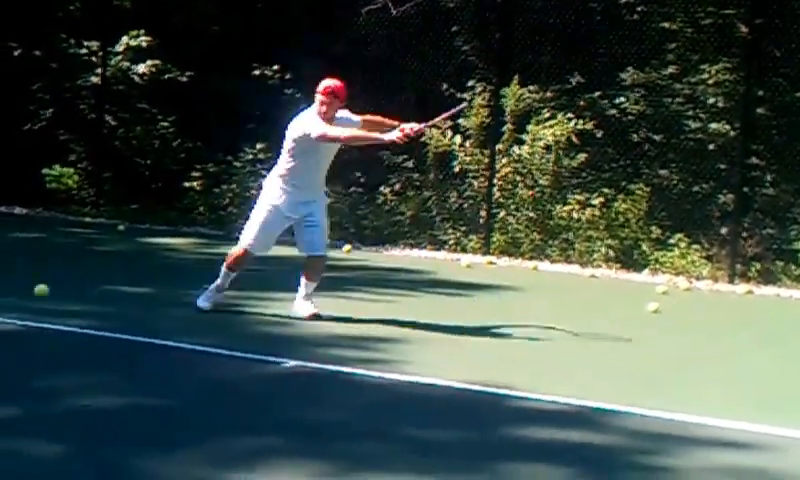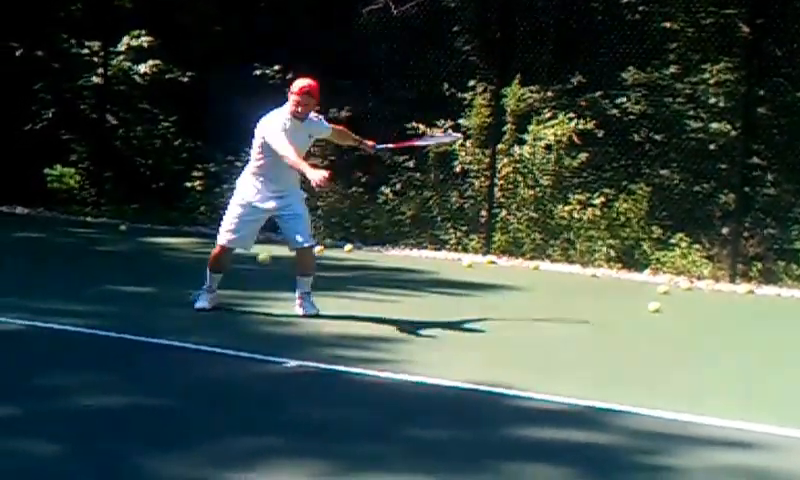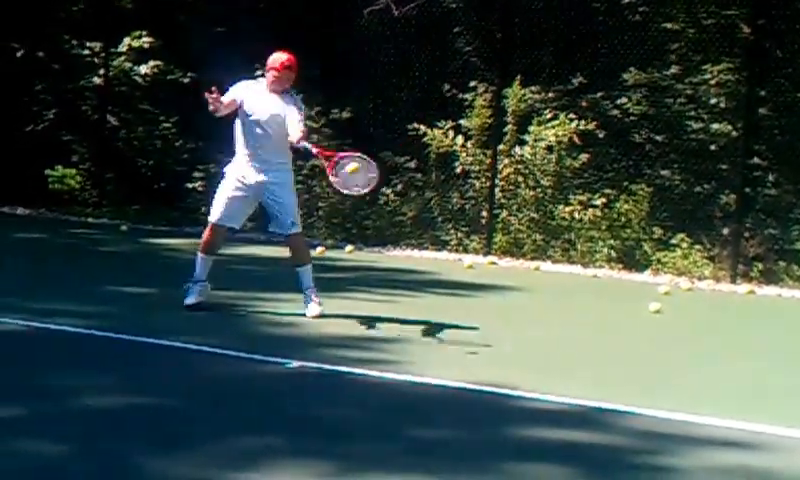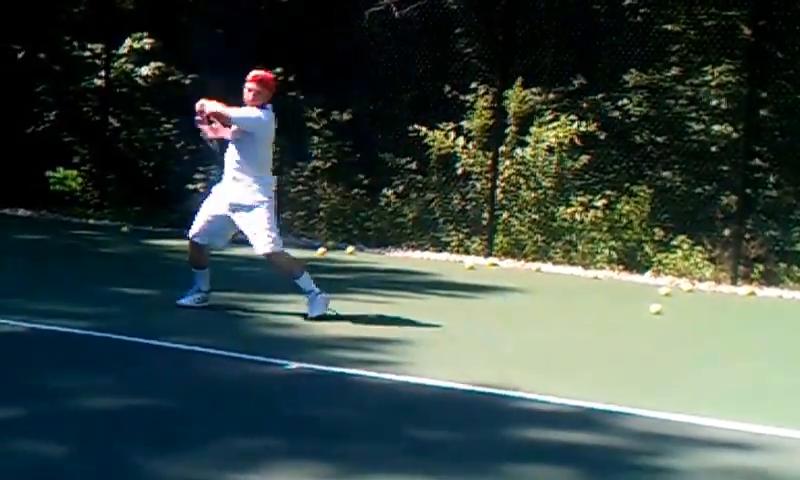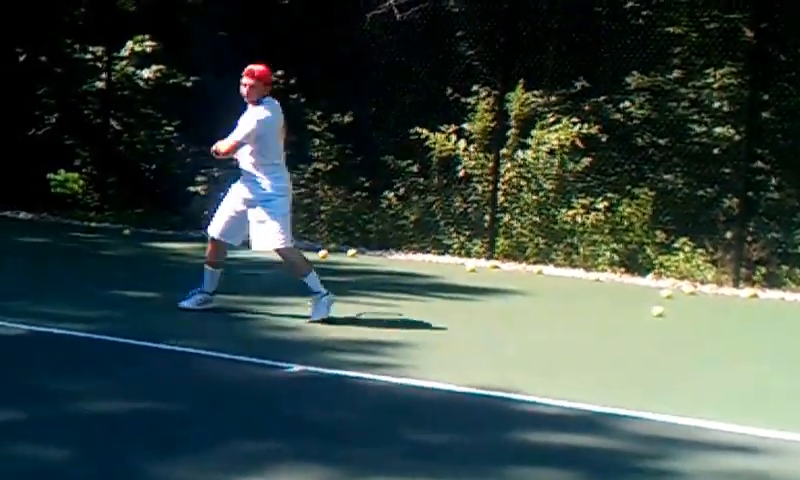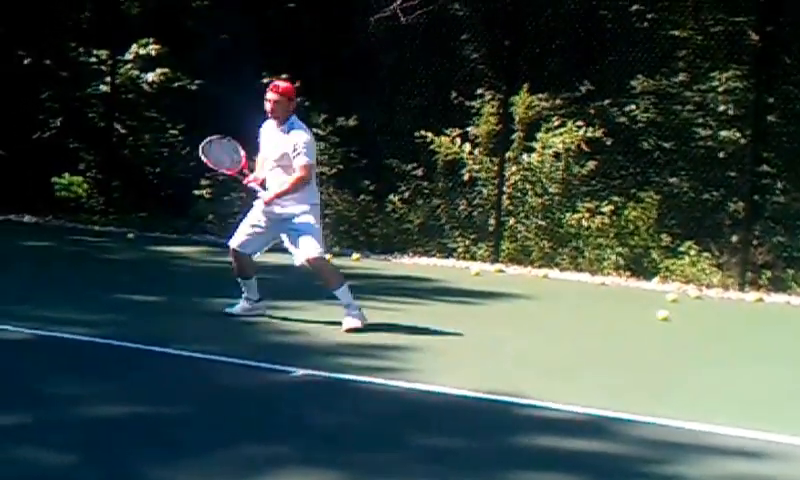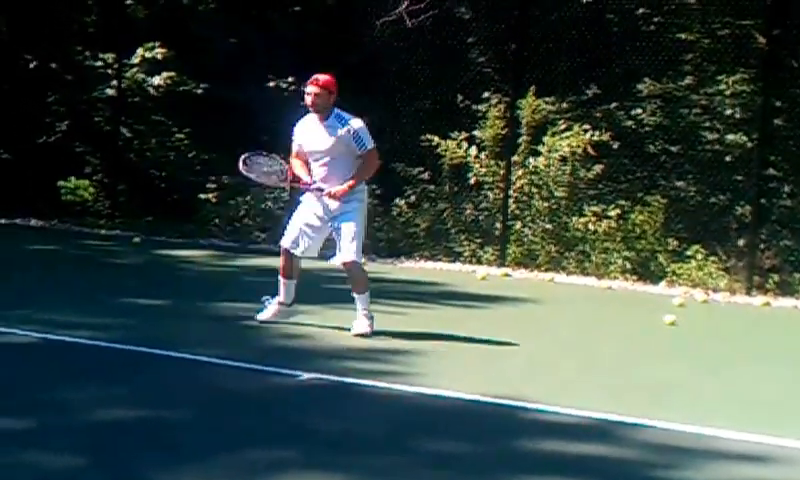
dt=0.2s
person 1, frame 1
left shoulder: (342, 118)
right shoulder: (306, 123)
left elbow: (365, 121)
right elbow: (343, 137)
left wrist: (398, 127)
right wrist: (385, 137)
left hip: (312, 200)
right hip: (279, 196)
left knee: (317, 256)
right knee: (247, 249)
left ankle: (304, 298)
right ankle: (218, 289)
person 1, frame 2
left shoulder: (312, 122)
right shoulder: (273, 122)
left elbow: (334, 132)
right elbow: (285, 152)
left wrist: (360, 142)
right wrist: (309, 171)
left hip: (288, 195)
right hip: (253, 192)
left knee: (305, 247)
right knee: (225, 246)
left ankle: (304, 298)
right ankle: (209, 291)
person 1, frame 3
left shoulder: (293, 105)
right shoulder: (246, 89)
left elbow: (297, 136)
right elbow: (222, 109)
left wrist: (309, 146)
right wrist: (215, 103)
left hip: (277, 176)
right hip: (242, 171)
left knee: (294, 234)
right knee: (216, 226)
left ankle: (310, 293)
right ankle: (199, 283)
person 1, frame 4
left shoulder: (258, 117)
right shoulder: (248, 111)
left elbow: (214, 109)
left wrist: (205, 106)
right wrist: (217, 129)
left hip: (254, 195)
right hip: (228, 190)
left knee: (271, 252)
right knee: (198, 239)
left ankle: (314, 295)
right ankle: (201, 290)
person 1, frame 5
left shoulder: (259, 115)
right shoulder: (271, 108)
left elbow: (225, 149)
left wrist: (218, 146)
left hip: (270, 191)
right hip: (246, 187)
left knee: (281, 247)
right knee: (216, 238)
left ankle: (321, 295)
right ankle: (206, 292)
person 1, frame 6
left shoulder: (300, 136)
right shoulder: (267, 127)
left elbow: (304, 176)
left wrist: (274, 196)
right wrist: (257, 175)
left hip: (299, 208)
right hip: (270, 204)
left knee: (314, 258)
right knee: (238, 248)
left ankle: (352, 308)
right ankle: (253, 300)
person 1, frame 7
left shoulder: (352, 126)
right shoulder: (302, 126)
left elbow: (372, 160)
right elbow: (296, 158)
left wrist: (349, 186)
right wrist: (304, 175)
left hip: (349, 201)
right hip: (316, 200)
left knee: (349, 260)
right knee: (289, 249)
left ankle: (364, 314)
right ankle: (283, 302)
